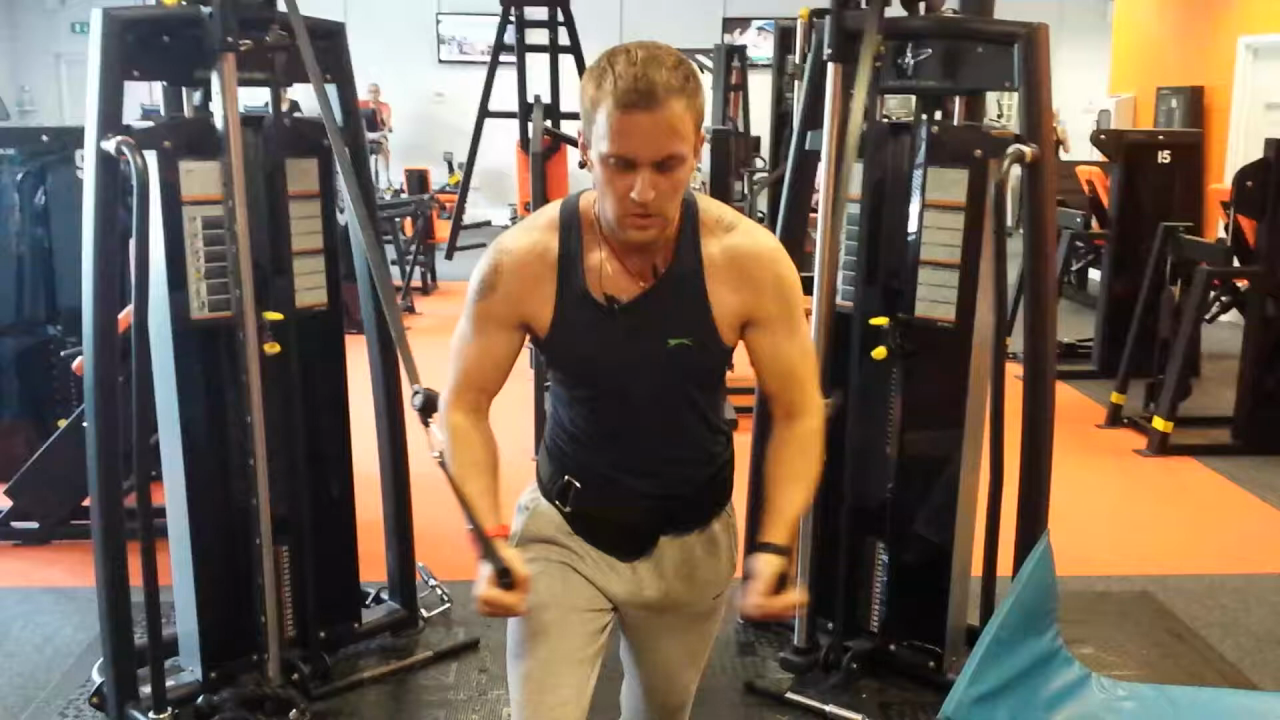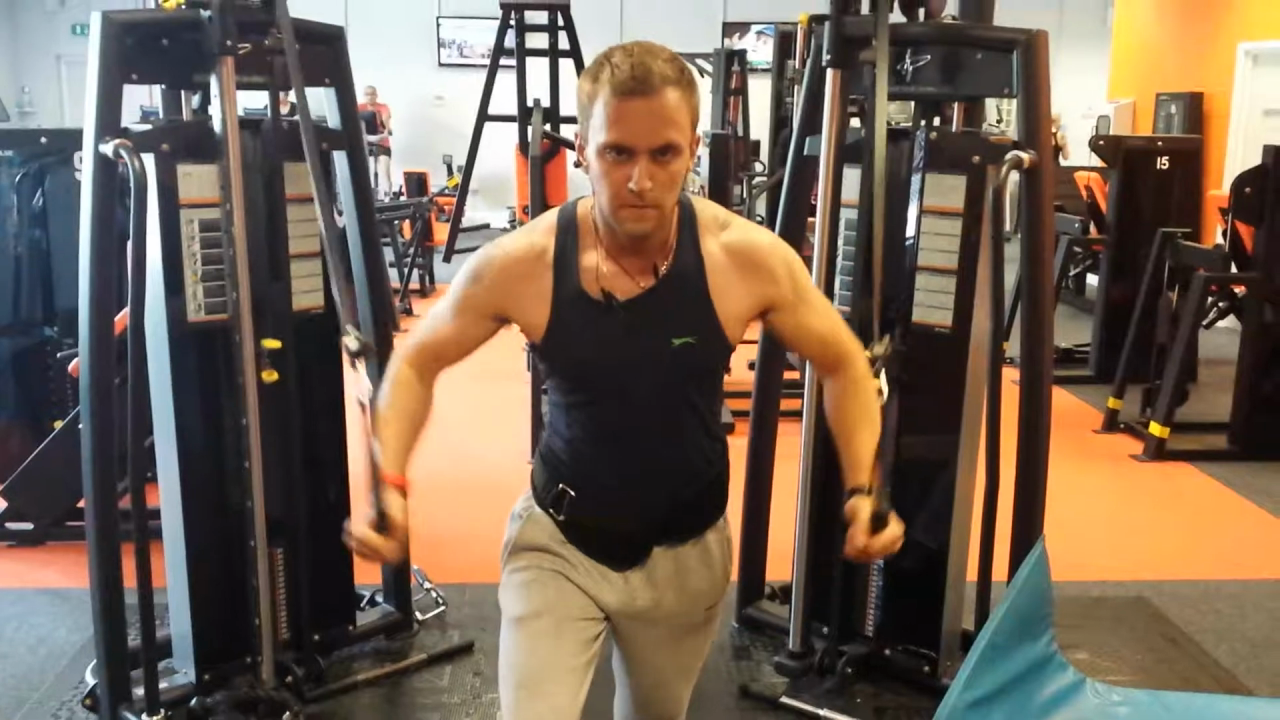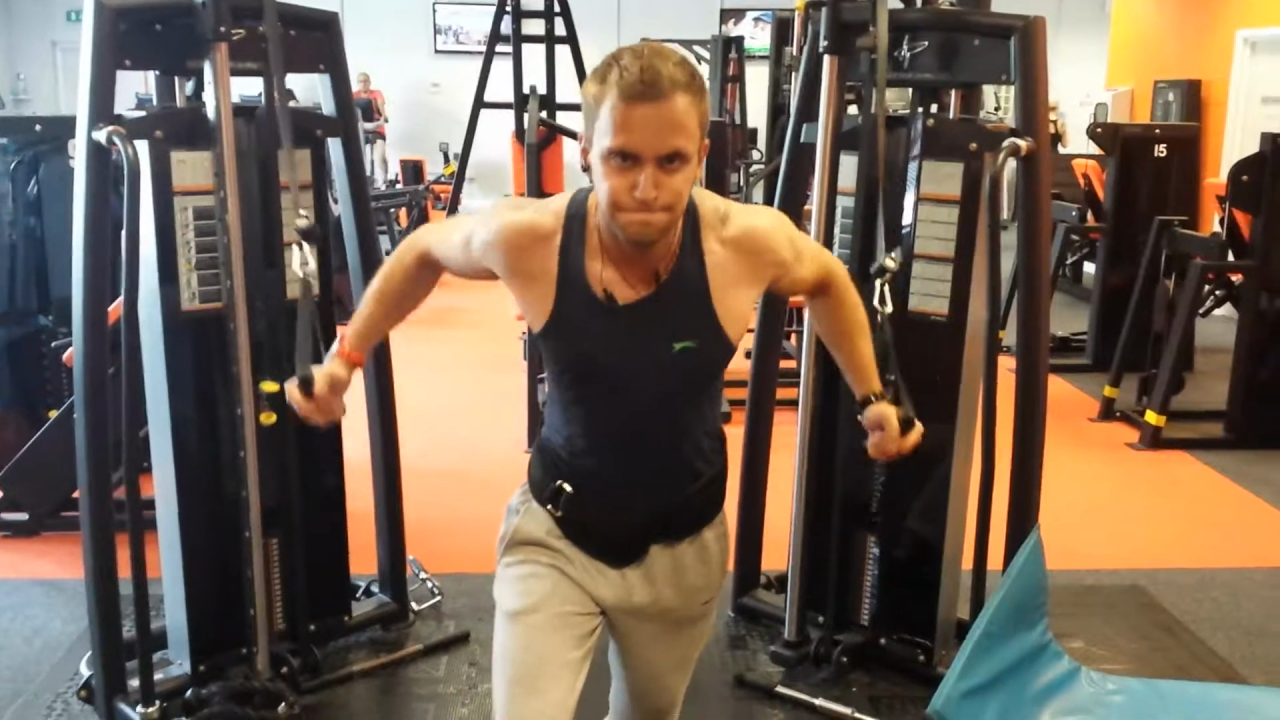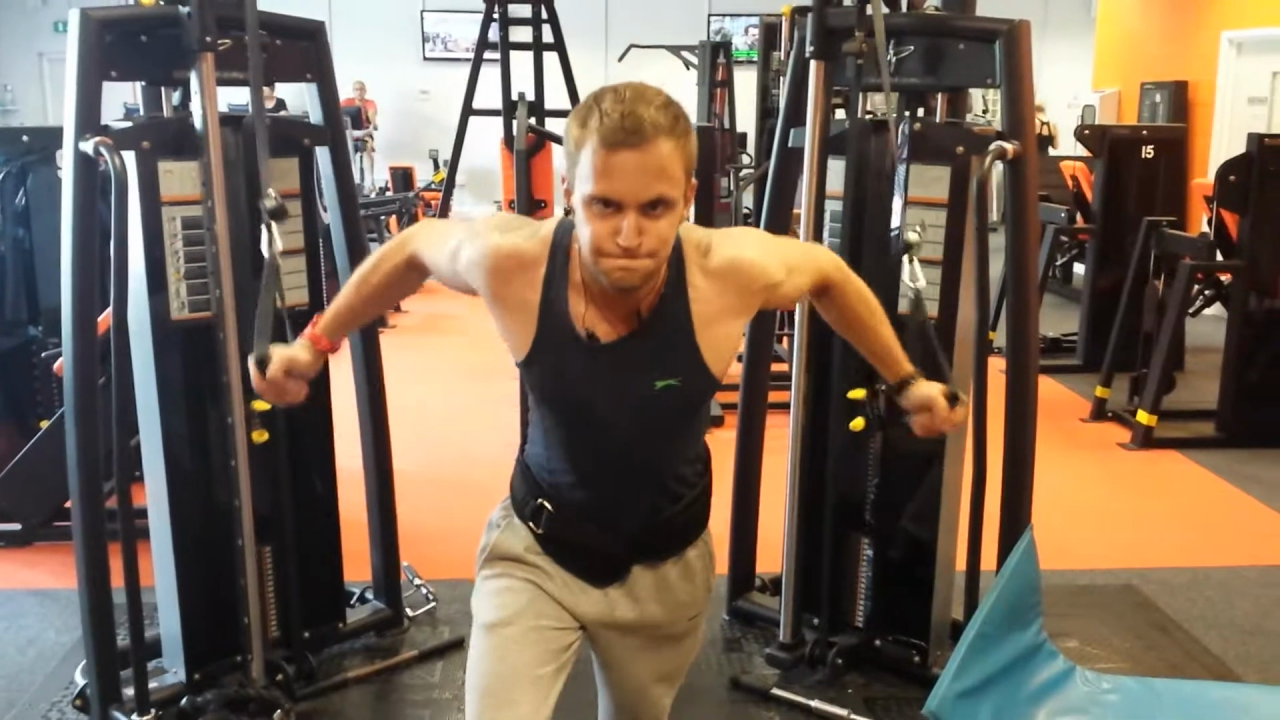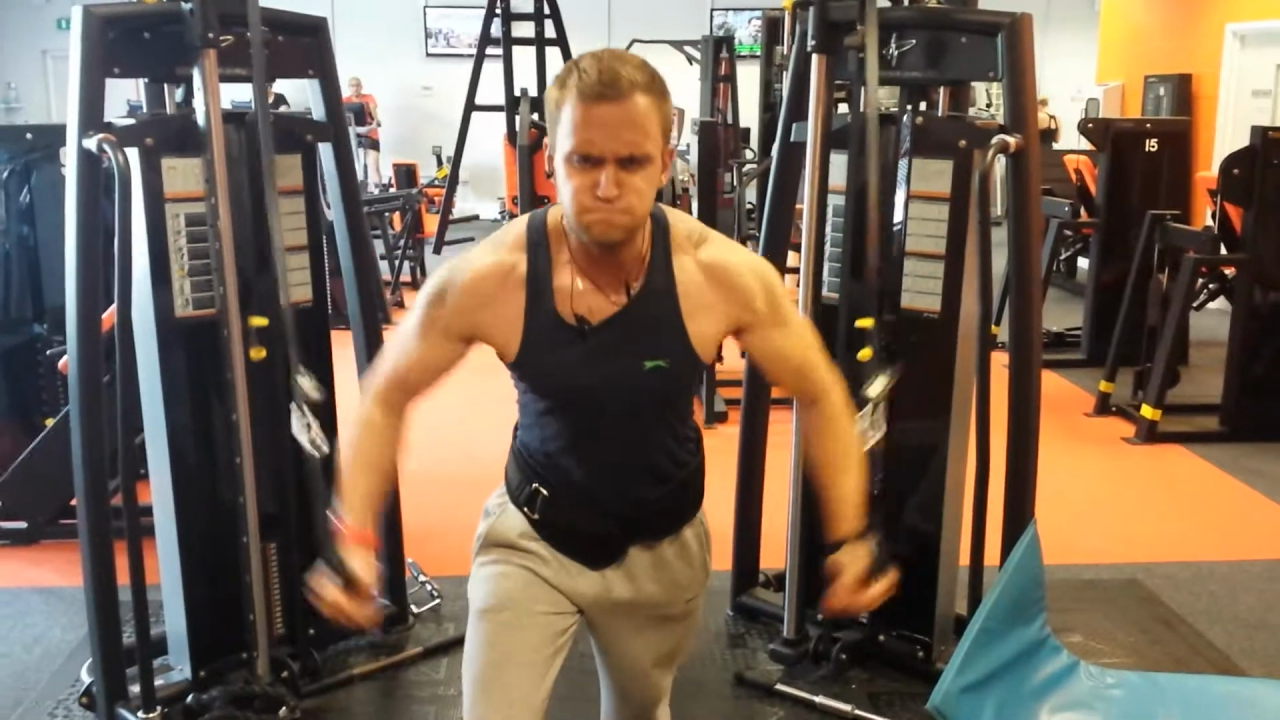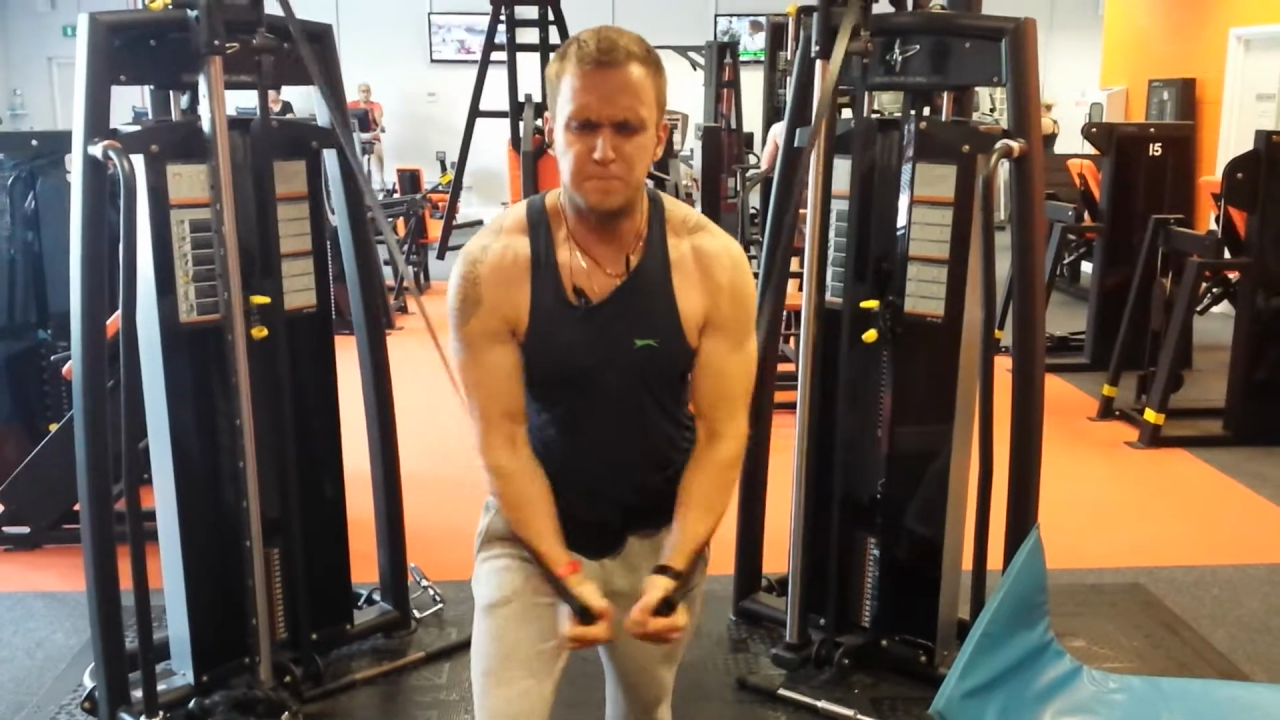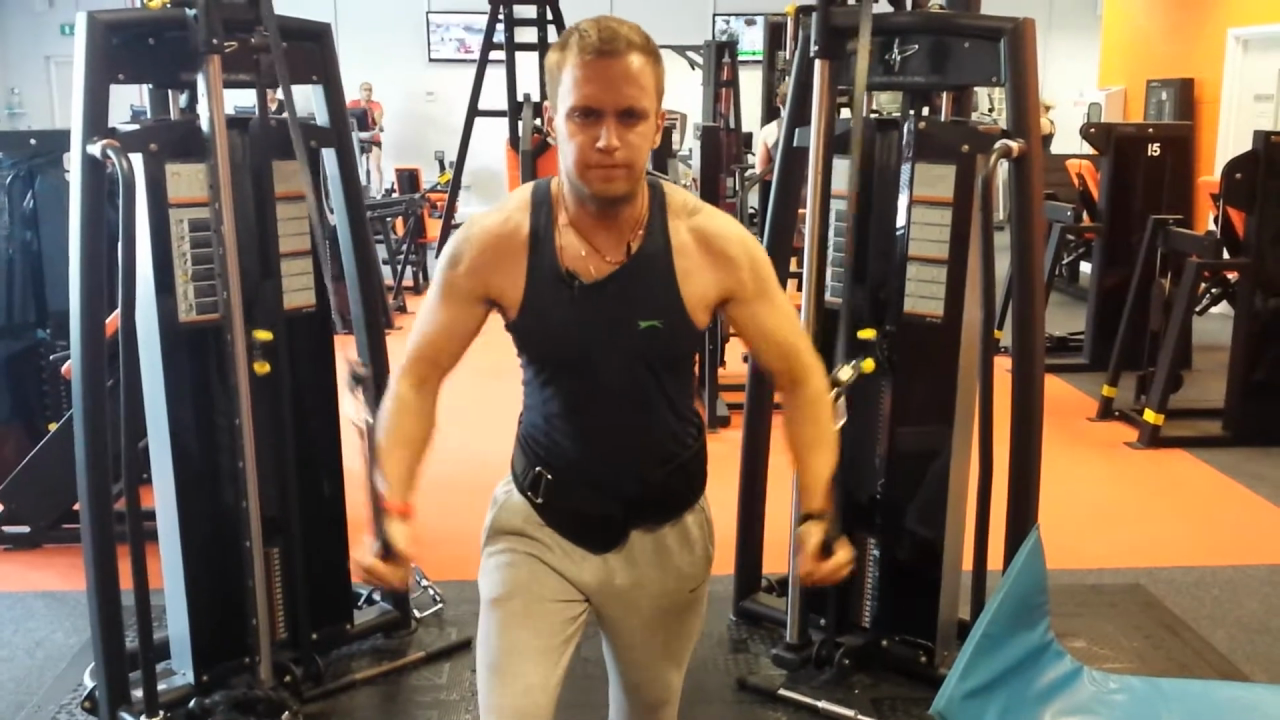
dt=0.3s
person 1, frame 1
left shoulder: (749, 259)
right shoulder: (522, 260)
left elbow: (798, 412)
right elbow: (465, 406)
left wrist: (775, 548)
right wrist: (489, 541)
left hip: (692, 537)
right hip: (565, 529)
person 1, frame 2
left shoulder: (748, 257)
right shoulder: (519, 263)
left elbow: (844, 365)
right elbow: (416, 363)
left wrist: (860, 489)
right wrist: (389, 486)
left hip: (687, 548)
right hip: (559, 540)
person 1, frame 3
left shoulder: (748, 242)
right shoulder: (527, 237)
left elbow: (827, 281)
right elbow: (426, 251)
left wrist: (871, 396)
right wrist: (345, 359)
left hip: (684, 543)
right hip: (555, 534)
person 1, frame 4
left shoulder: (735, 271)
right shoulder: (511, 259)
left elbow: (828, 273)
right elbow: (418, 246)
left wrist: (905, 380)
right wrist: (314, 344)
left hip: (668, 561)
right hip: (537, 550)
person 1, frame 5
left shoulder: (725, 275)
right shoulder: (485, 277)
left elbow: (818, 394)
right elbow: (385, 394)
left wrist: (850, 538)
right wrist: (355, 541)
left hip: (662, 543)
right hip: (533, 533)
person 1, frame 6
left shoulder: (712, 262)
right shoulder: (492, 265)
left elbow: (722, 436)
right elbow: (500, 440)
left wrist: (674, 572)
right wrist: (565, 576)
left hip: (659, 529)
right hip: (535, 524)
person 1, frame 7
left shoulder: (713, 242)
right shoulder: (493, 243)
left elbow: (801, 379)
right elbow: (418, 376)
left wrist: (815, 515)
right wrist: (394, 511)
left hip: (664, 528)
right hip: (538, 523)
